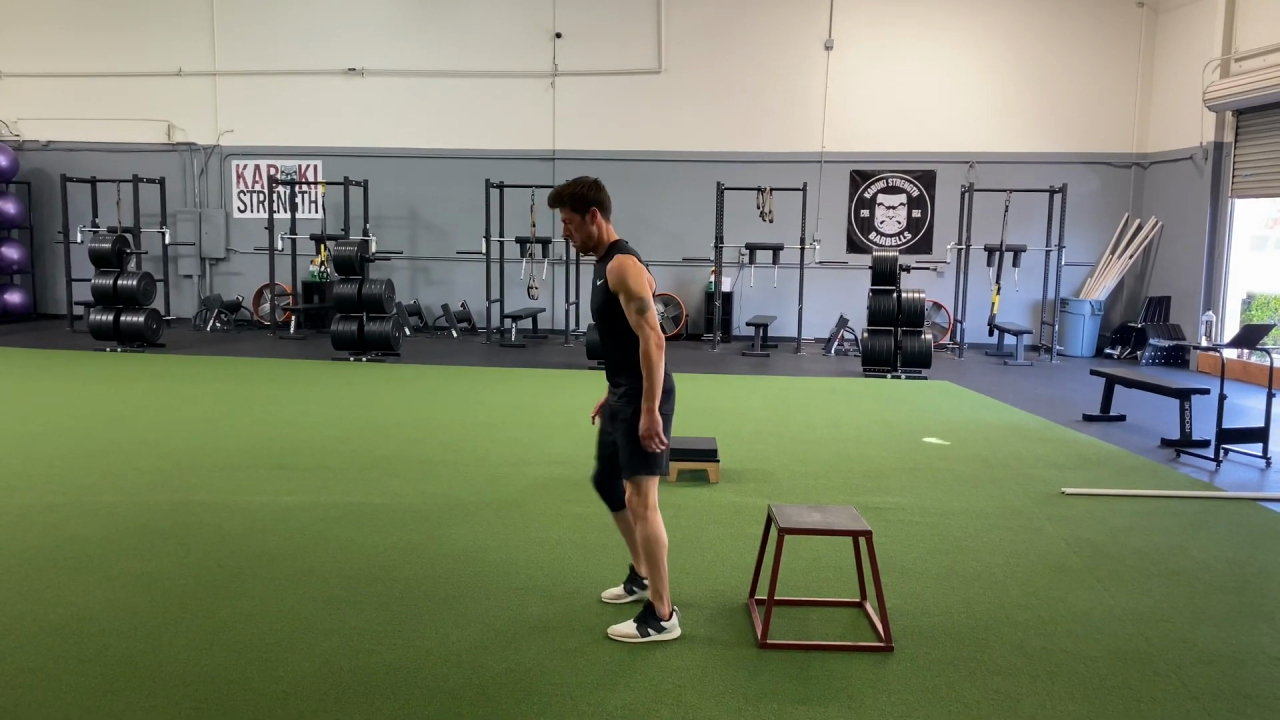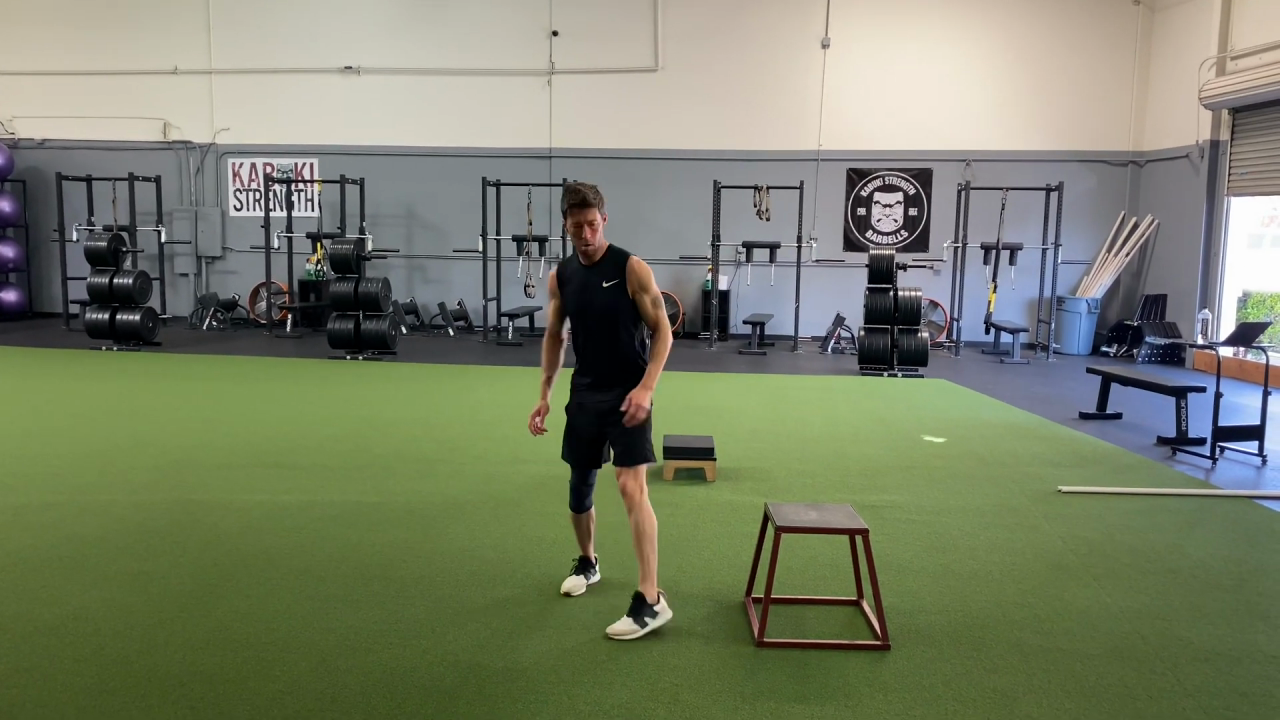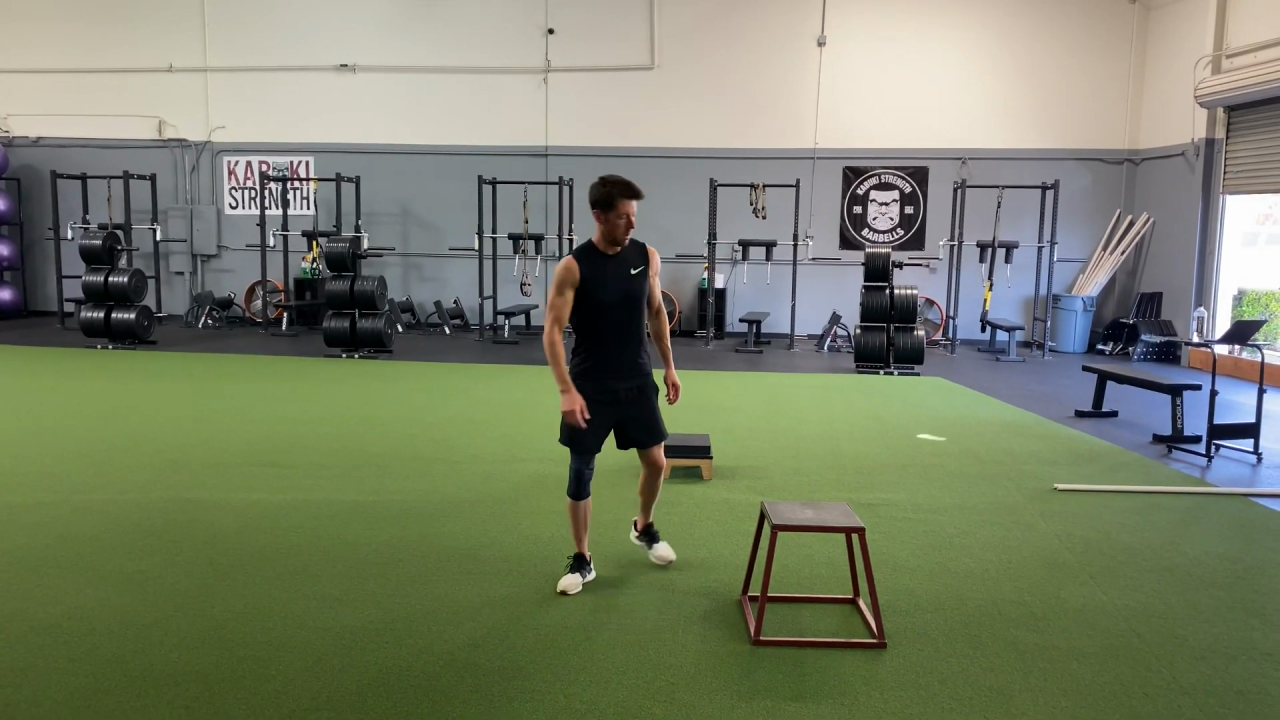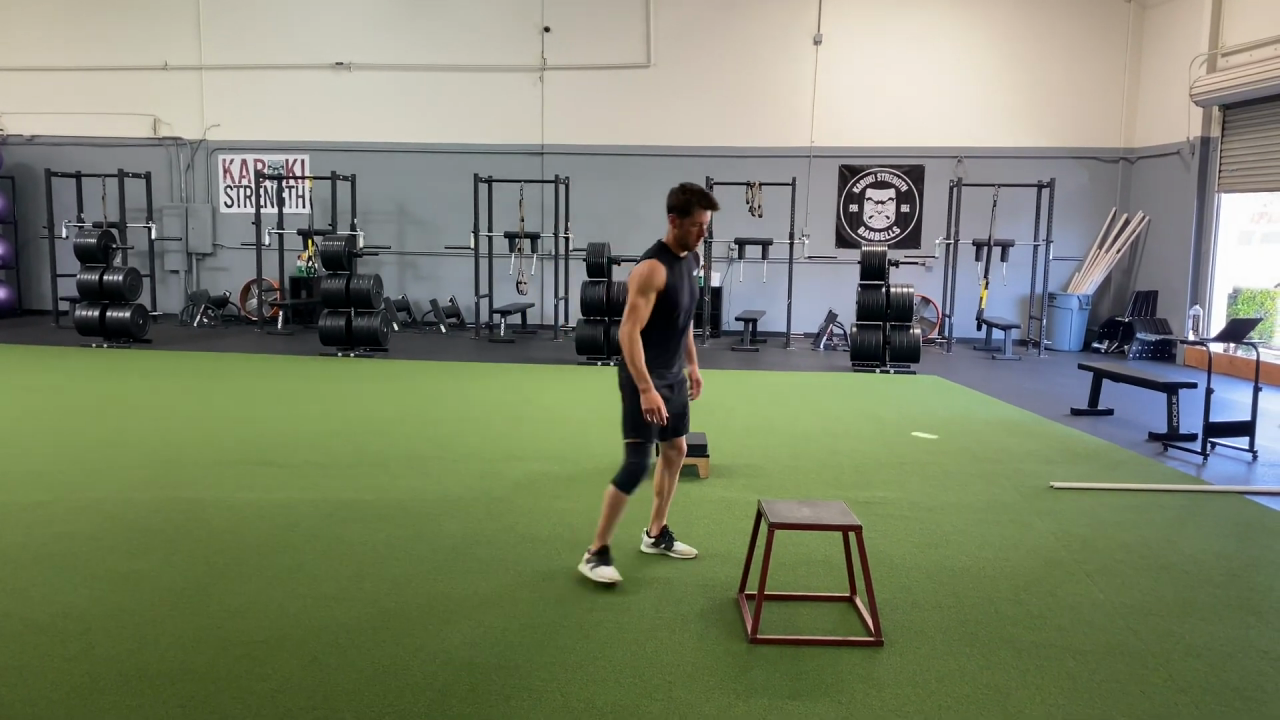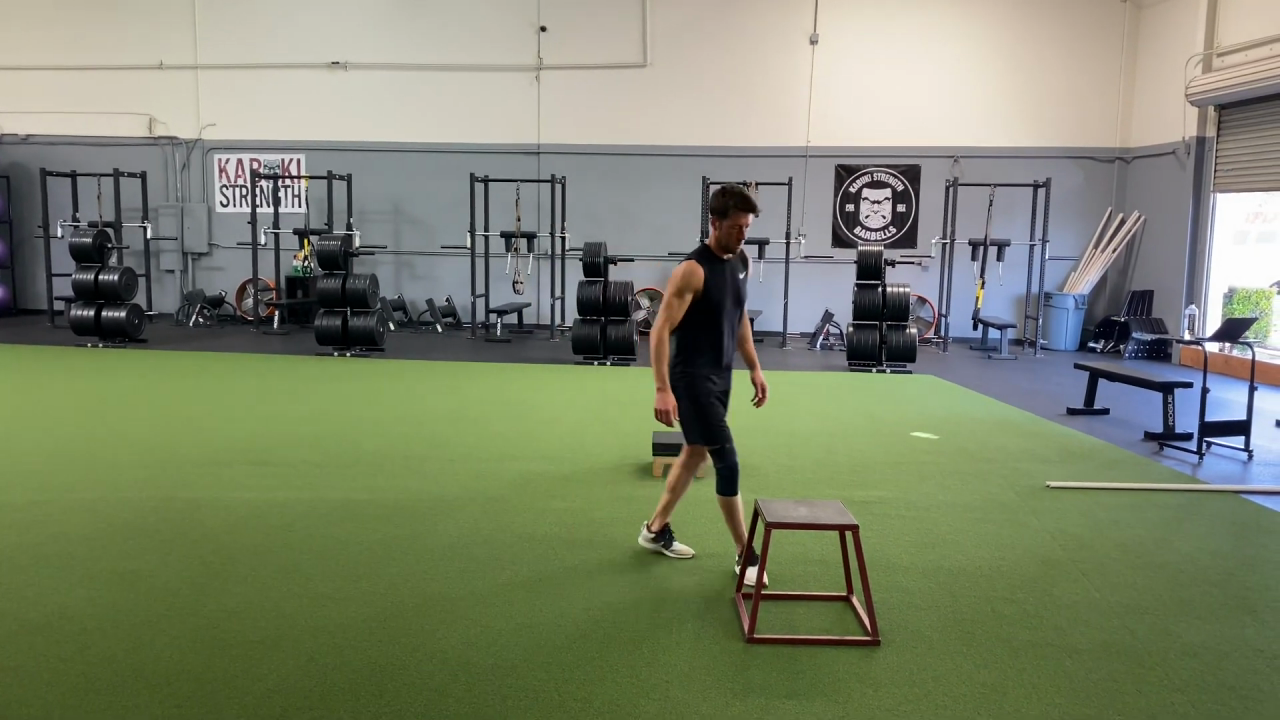
dt=0.4s
person 1, frame 1
left shoulder: (623, 266)
right shoulder: (605, 264)
left elbow: (652, 340)
left wrist: (650, 411)
right wrist: (611, 395)
left hip: (642, 398)
right hip: (621, 396)
left knee: (641, 501)
right knee: (608, 485)
left ankle: (661, 617)
right ankle: (643, 577)
person 1, frame 2
left shoulder: (631, 268)
right shoulder: (561, 275)
left elbow: (661, 331)
right elbow: (553, 339)
left wrist: (645, 387)
right wrist: (543, 396)
left hip: (629, 397)
right hip: (586, 397)
left knee: (632, 489)
right knee: (580, 487)
left ankle: (650, 601)
right ankle: (587, 561)
person 1, frame 3
left shoulder: (646, 256)
right shoulder: (574, 267)
left elbow: (657, 314)
right elbow: (552, 332)
left wrist: (668, 366)
right wrist: (566, 391)
left hip: (638, 380)
right hip: (590, 385)
left knee: (655, 460)
right knee: (581, 472)
left ankle: (643, 527)
right ankle: (581, 561)
person 1, frame 4
left shoulder: (691, 258)
right shoulder: (652, 268)
right elbow: (629, 332)
left wrist: (692, 363)
right wrist: (647, 390)
left hip: (671, 372)
right hip: (644, 375)
left knee: (675, 452)
right knee: (635, 464)
left ankle: (657, 533)
right ankle: (597, 552)
person 1, frame 5
left shoulder: (743, 262)
right shoulder: (693, 270)
right elbow: (661, 330)
left wrist: (754, 368)
right wrist: (663, 390)
left hip: (722, 376)
right hip: (693, 379)
left knee: (694, 455)
right knee: (726, 462)
left ankle: (655, 530)
right ankle: (744, 555)
